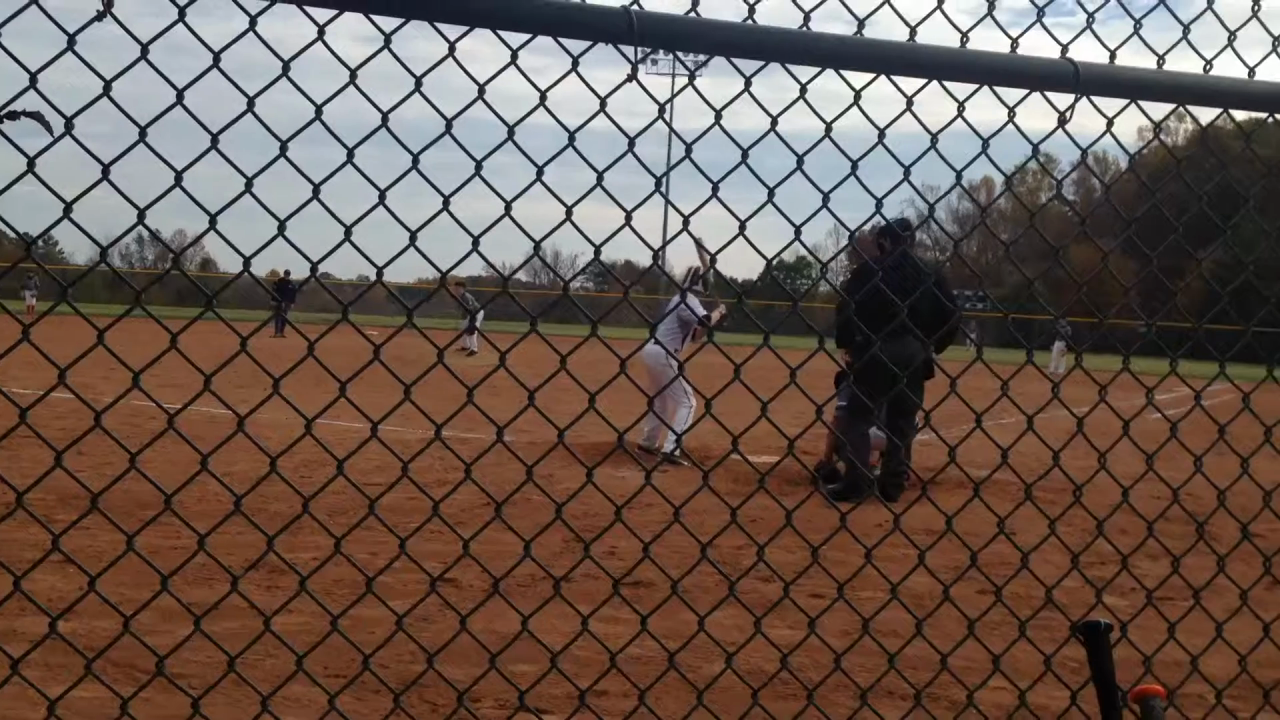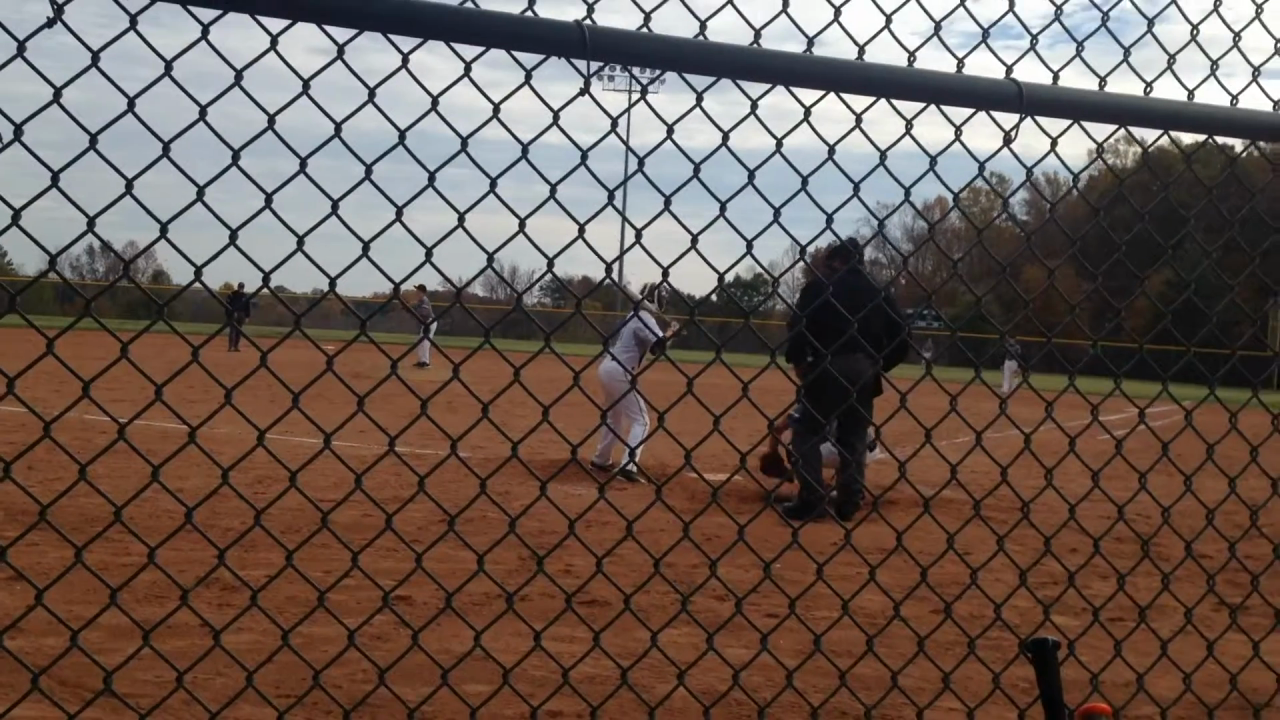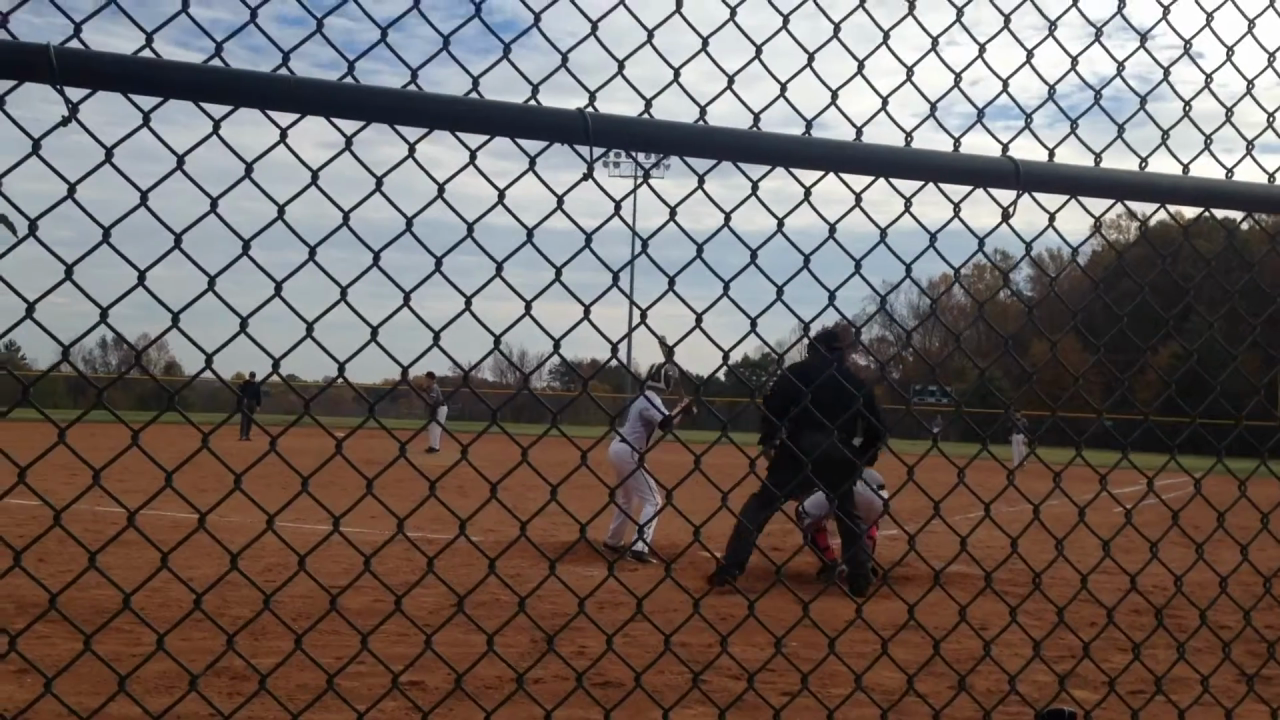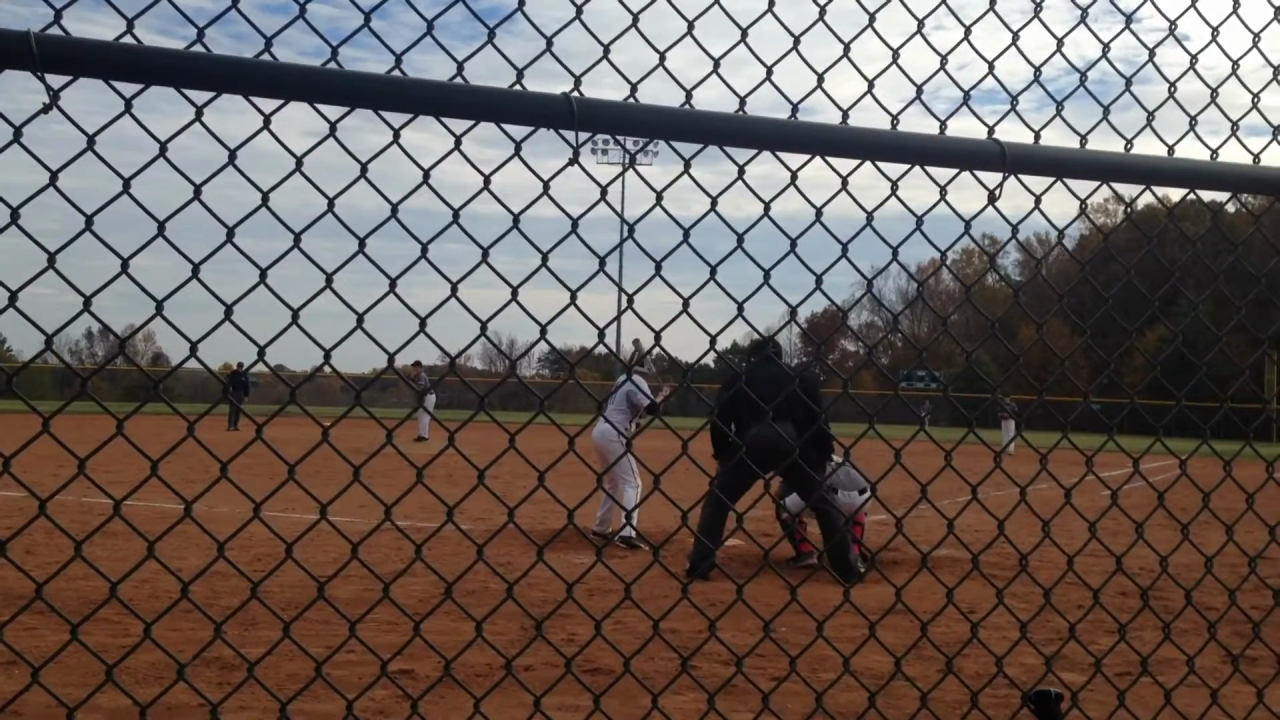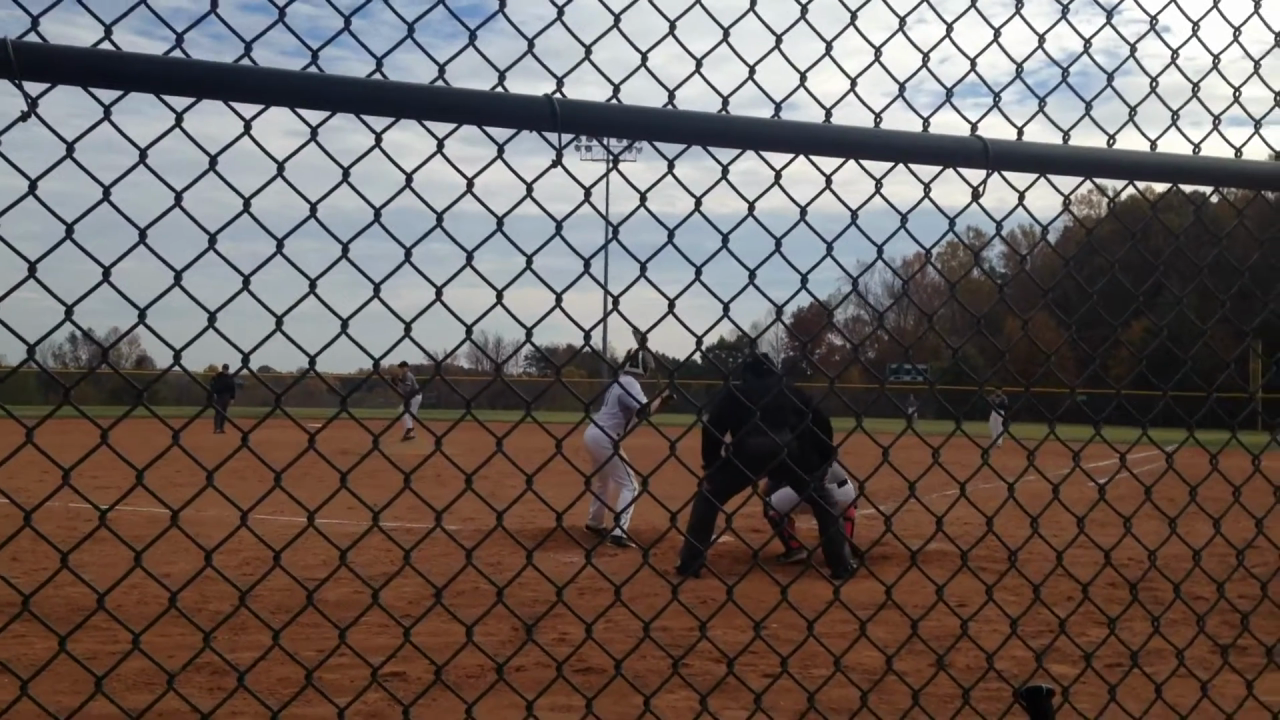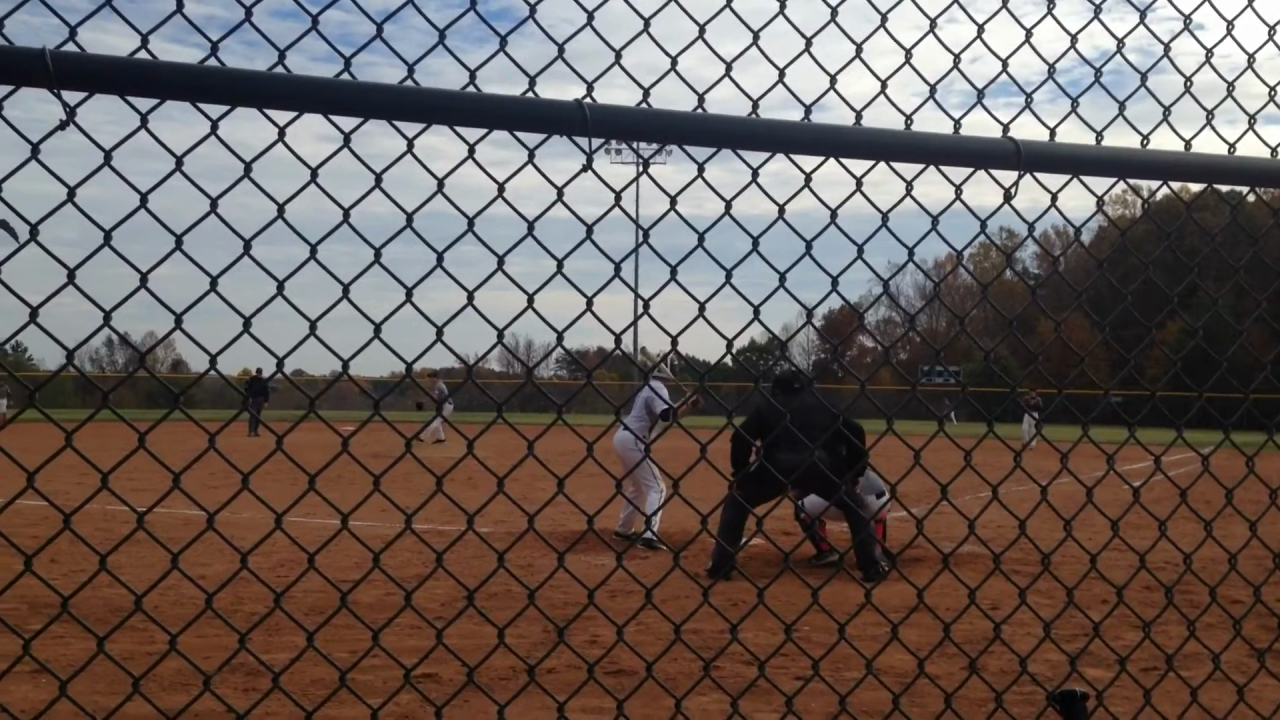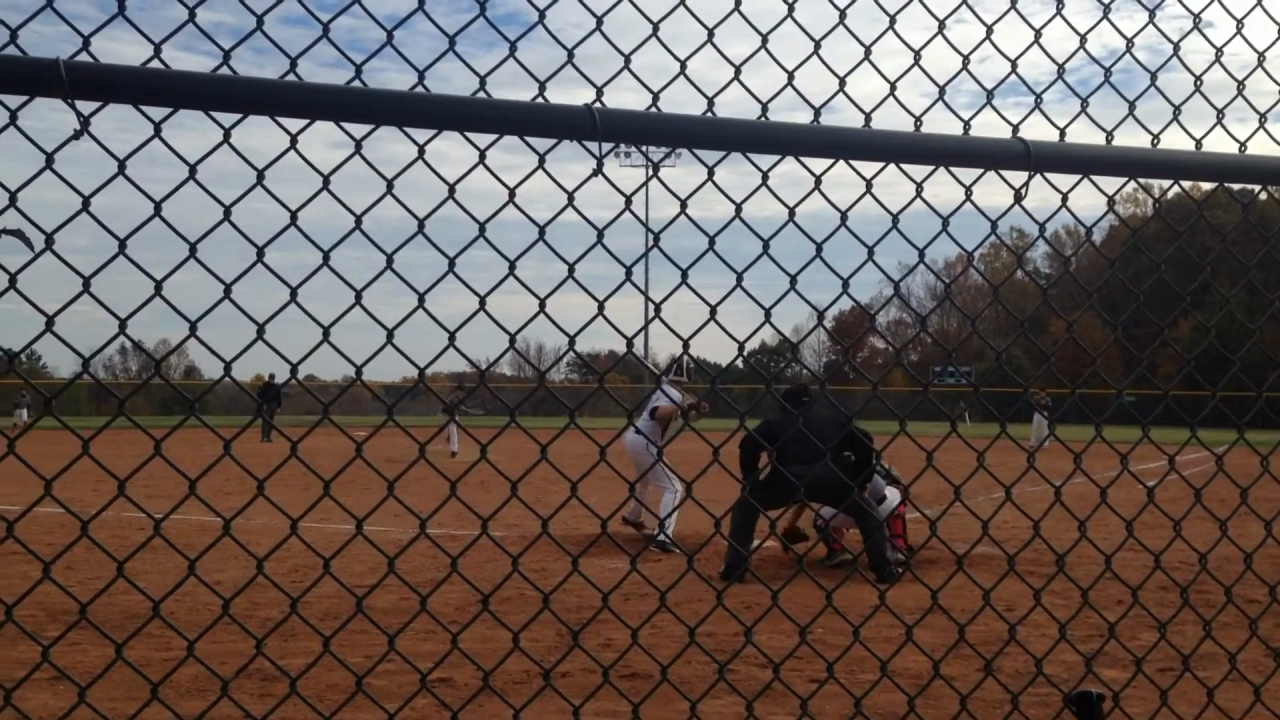
dt=0.5s
person 1, frame 1
left shoulder: (870, 269)
right shoulder: (929, 274)
left elbow: (846, 308)
right elbow: (951, 317)
left wrist: (848, 345)
right wrist: (932, 348)
left hip: (875, 353)
right hip: (914, 354)
left knee: (857, 417)
right knee: (903, 422)
left ankle: (857, 482)
right ankle: (893, 484)
person 1, frame 2
left shoulder: (820, 286)
right shoulder: (878, 292)
left elbow: (797, 325)
right elbow: (901, 335)
left wrist: (797, 360)
right wrist: (880, 365)
left hip: (826, 369)
right hip: (863, 372)
left knee: (807, 434)
right knee: (854, 439)
left ankle: (811, 501)
right ankle: (848, 503)
person 1, frame 3
left shoulder: (799, 371)
right shoulder: (857, 380)
left elbow: (772, 403)
right elbow: (875, 426)
left wrist: (769, 441)
right wrist: (863, 459)
left hip: (799, 448)
right hip: (838, 454)
left knee: (760, 506)
right knee: (849, 514)
left ankle: (729, 569)
right ankle: (860, 579)
person 1, frame 4
left shoulder: (740, 378)
right shoulder: (801, 378)
left elbow: (720, 418)
right elbow: (818, 420)
left wrist: (722, 457)
right wrist: (822, 459)
left hip: (752, 444)
right hip: (792, 445)
left knee: (718, 499)
right knee: (823, 503)
left ankle: (700, 564)
right ankle: (848, 569)
person 1, frame 5
left shoulder: (734, 392)
right shoulder: (793, 392)
left elbow: (712, 428)
right elbow: (822, 425)
left wrist: (710, 468)
right wrist: (823, 467)
left hip: (749, 451)
right hip: (791, 452)
left knee: (708, 496)
right knee: (823, 501)
left ankle: (690, 562)
right ankle: (842, 564)
person 1, frame 6
left shoulder: (766, 408)
right shoulder: (823, 406)
left elbow: (741, 438)
right elbow: (855, 433)
left wrist: (740, 475)
right wrist: (853, 475)
left hip: (779, 466)
right hip: (821, 466)
left knee: (737, 501)
right knee: (854, 507)
left ankle: (721, 565)
right ankle: (873, 566)
person 1, frame 7
left shoulder: (775, 422)
right shoulder: (833, 418)
left elbow: (749, 443)
right elbow: (864, 442)
left wrist: (750, 480)
right wrist: (860, 482)
left hip: (787, 478)
right hip: (829, 478)
left knee: (746, 505)
right knee: (864, 511)
left ankle: (734, 567)
right ankle: (884, 568)
person 2, frame 1
left shoulder: (680, 299)
right shoulder: (689, 300)
left elbow: (695, 335)
right elbow: (705, 322)
left wrist: (716, 318)
right wrist: (719, 312)
left hip: (652, 351)
right hip: (662, 354)
left knee: (661, 401)
right knee: (686, 402)
left ankle: (648, 443)
right ankle: (671, 450)
person 2, frame 2
left shoulder: (635, 317)
right shoulder: (644, 318)
left elbow: (654, 349)
right elbow: (660, 345)
left wrist: (670, 333)
right wrist: (671, 331)
left hip: (608, 368)
right hip: (619, 372)
left knee: (614, 417)
right knee: (640, 420)
left ankle: (601, 460)
right ankle: (628, 466)
person 2, frame 3
left shoulder: (644, 396)
right shoulder: (651, 398)
left elbow: (663, 423)
right elbow: (666, 425)
left wrist: (681, 412)
right wrist: (681, 409)
left hip: (619, 449)
right hip: (628, 453)
left knee: (626, 498)
right knee: (652, 500)
left ankle: (613, 541)
right ankle: (639, 548)
person 2, frame 4
left shoulder: (624, 380)
right shoulder: (637, 381)
left elbow: (636, 409)
right elbow: (652, 409)
left wrist: (657, 398)
right wrist: (662, 395)
left hip: (601, 431)
right hip: (613, 434)
left knee: (612, 483)
right knee: (631, 483)
left ankle: (601, 528)
right ankle: (627, 533)
person 2, frame 5
left shoulder: (619, 381)
right shoulder: (630, 383)
left elbow: (637, 413)
right elbow: (645, 412)
left wrist: (660, 401)
right wrist: (661, 397)
left hip: (593, 434)
right hip: (605, 438)
left knee: (603, 481)
right knee: (629, 485)
left ankle: (595, 523)
right ankle: (618, 533)
person 2, frame 6
left shoulder: (649, 386)
right shoulder: (657, 388)
left elbow: (667, 415)
right elbow: (667, 415)
left wrist: (690, 406)
right wrist: (687, 402)
left hip: (624, 438)
right hip: (633, 441)
left knee: (637, 486)
right knee: (656, 488)
left ankle: (624, 529)
right ankle: (648, 535)
person 2, frame 7
left shoulder: (667, 389)
right shoulder: (671, 392)
left elbow: (681, 418)
right elbow: (655, 413)
left wrist: (697, 411)
right wrist: (683, 406)
left hip: (636, 438)
right hip: (643, 443)
left knee: (647, 480)
right knee: (672, 488)
left ankle: (633, 516)
right ankle: (662, 538)
